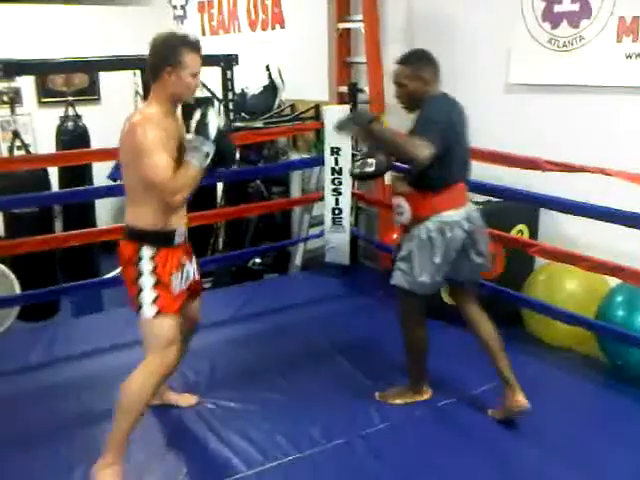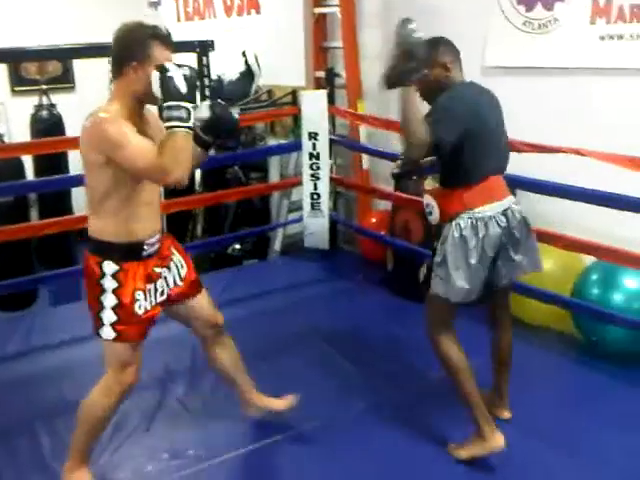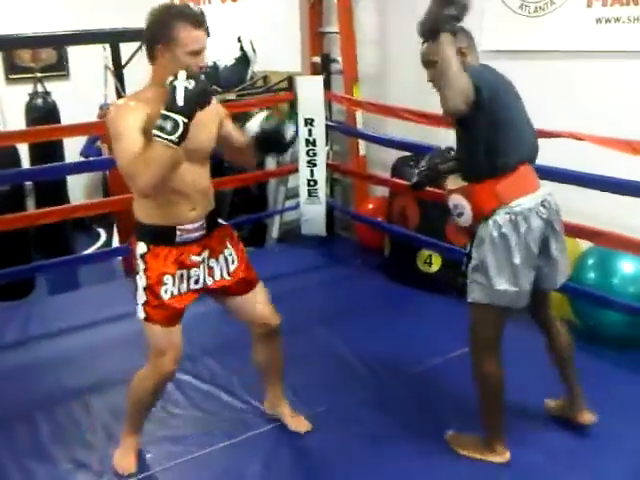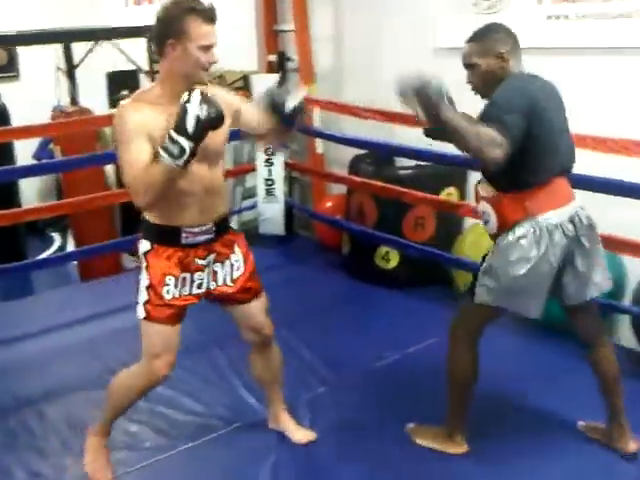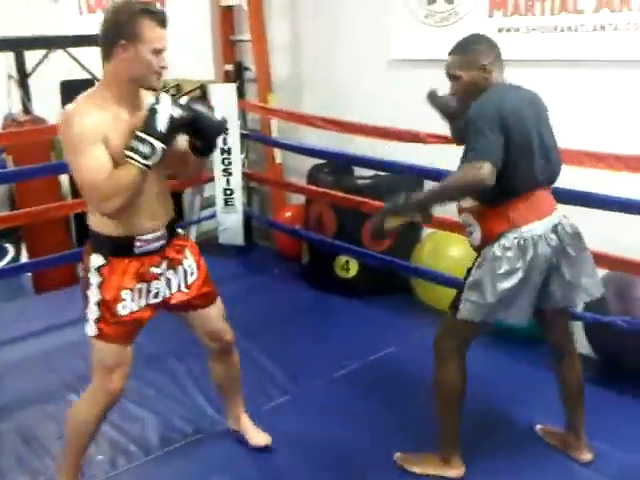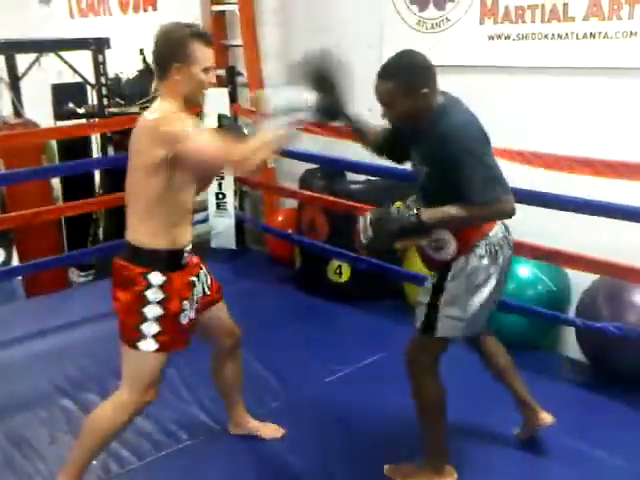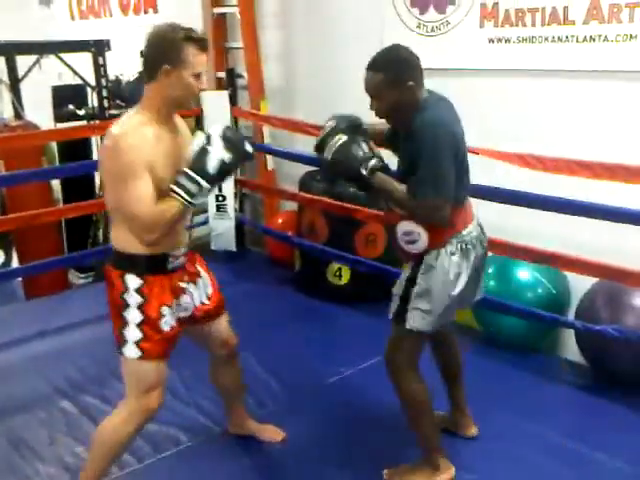
dt=0.4s
person 1, frame 1
left shoulder: (171, 121)
right shoulder: (145, 126)
right elbow: (172, 192)
left wrist: (205, 152)
right wrist: (200, 151)
left hip: (173, 245)
right hip: (149, 252)
left knee: (188, 322)
right knee: (162, 355)
left ankle: (160, 389)
person 1, frame 2
left shoulder: (147, 114)
right shoulder: (105, 126)
left elbow: (185, 163)
right elbow: (173, 172)
left wrist: (208, 132)
right wrist: (178, 106)
left hip: (159, 252)
right hip: (119, 266)
left knee: (213, 326)
right knee: (122, 375)
left ankle: (255, 400)
person 1, frame 3
left shoulder: (206, 101)
right shoulder: (127, 112)
left elbow: (240, 155)
right elbow: (145, 182)
left wrist: (263, 139)
right wrist: (174, 117)
left hip: (213, 236)
right hip: (162, 249)
left knee: (267, 322)
right knee: (165, 362)
left ankle: (276, 400)
right ankle: (129, 435)
person 1, frame 4
left shoulder: (216, 97)
right shoulder: (134, 114)
left elbow: (270, 131)
right elbow: (142, 193)
left wrist: (284, 112)
right wrist: (182, 138)
left hip: (221, 240)
right hip: (167, 250)
left knee: (262, 333)
right knee: (156, 366)
left ankle: (279, 415)
right ankle: (97, 436)
person 1, frame 5
left shoulder: (159, 104)
right shoulder: (83, 115)
left elbow: (193, 172)
right elbow: (108, 202)
left wrist: (205, 137)
right wrist: (149, 139)
left hip: (170, 247)
right hip: (117, 260)
left knee: (221, 337)
right knee: (109, 383)
left ankle: (237, 416)
person 1, frame 6
left shoulder: (173, 121)
right shoulder: (165, 125)
right elbow: (240, 160)
left wrist: (206, 161)
left hip: (179, 263)
right hip: (152, 274)
left knee: (227, 337)
right knee: (139, 392)
left ankle: (238, 418)
person 1, frame 7
left shoulder: (178, 125)
right shoulder: (127, 140)
right elbow: (149, 230)
left wrist: (221, 167)
right wrist: (196, 176)
left hip: (184, 265)
right hip: (140, 279)
left knee: (225, 346)
right knee: (144, 401)
left ankle: (239, 420)
person 2, frame 1
left shoulder: (434, 112)
right shoulder: (447, 109)
left elbow: (421, 155)
left wrist: (376, 129)
right wrist: (387, 155)
left hip: (436, 224)
right hip: (463, 216)
left knee: (410, 307)
right knee: (469, 304)
left ankle: (417, 386)
right ankle: (512, 391)
person 2, frame 2
left shoulder: (453, 103)
right shoulder: (483, 97)
left elbow: (419, 147)
left wrist: (406, 84)
left hip: (471, 225)
right hip: (504, 211)
left knee: (438, 327)
right knee: (499, 312)
left ankle: (485, 431)
right ankle: (499, 402)
person 2, frame 3
left shoulder: (475, 80)
right shoulder: (494, 81)
left elbow: (454, 106)
left wrist: (442, 33)
right wrist: (451, 164)
left hip: (506, 219)
right hip: (536, 203)
left knee: (483, 334)
right knee: (541, 309)
left ankle: (493, 442)
right ankle: (577, 403)
person 2, frame 4
left shoulder: (510, 96)
right shoulder: (543, 89)
left elbow: (492, 152)
left wrist: (439, 110)
right wrist: (464, 126)
left hip: (530, 232)
right hip: (570, 218)
left knee: (464, 330)
right knee: (591, 330)
left ankle: (451, 434)
person 2, frame 5
left shoulder: (484, 110)
right shoulder: (529, 99)
left elbow: (481, 176)
left wrist: (413, 204)
left hip: (513, 243)
right hip: (552, 228)
left knee: (449, 345)
right knee: (559, 338)
right ankle: (576, 439)
person 2, frame 6
left shoulder: (458, 132)
right shoulder: (425, 115)
left elbow: (501, 204)
right elbow: (390, 148)
left wrist: (421, 220)
right wrist: (341, 116)
left hip: (469, 256)
right hip: (471, 247)
left knee: (421, 356)
right knee: (474, 332)
right ankle: (531, 411)
person 2, frame 7
left shoulder: (432, 128)
right shoulder: (430, 106)
left elbow: (434, 212)
right elbow: (394, 138)
left wrist: (369, 172)
right wrist: (357, 133)
left hip: (443, 253)
right hip: (460, 241)
left knee: (400, 359)
right knee: (436, 326)
right ankle: (460, 416)
